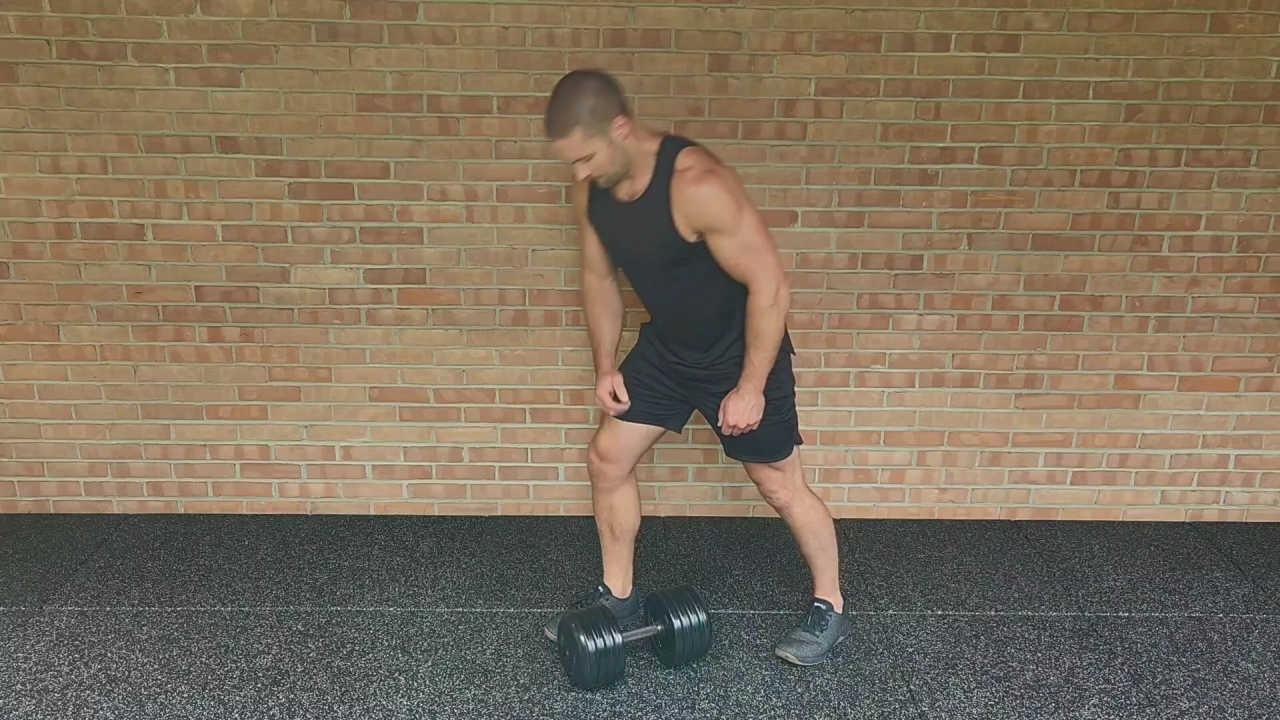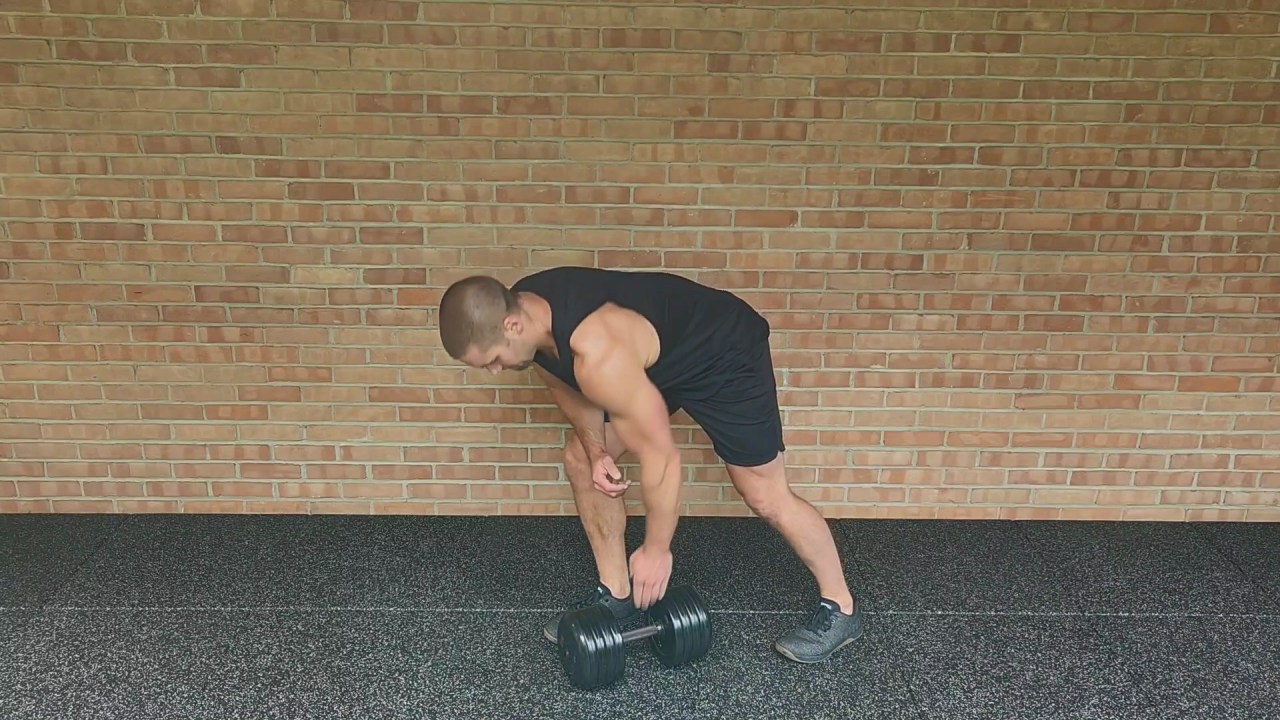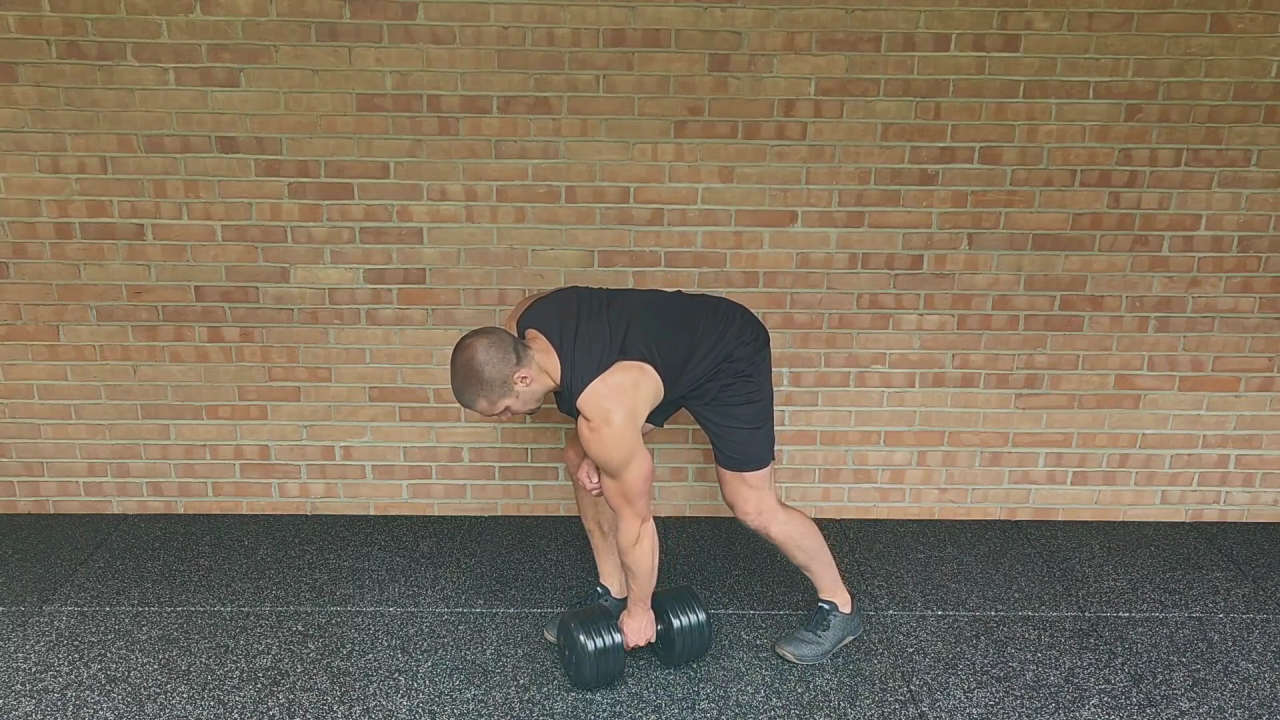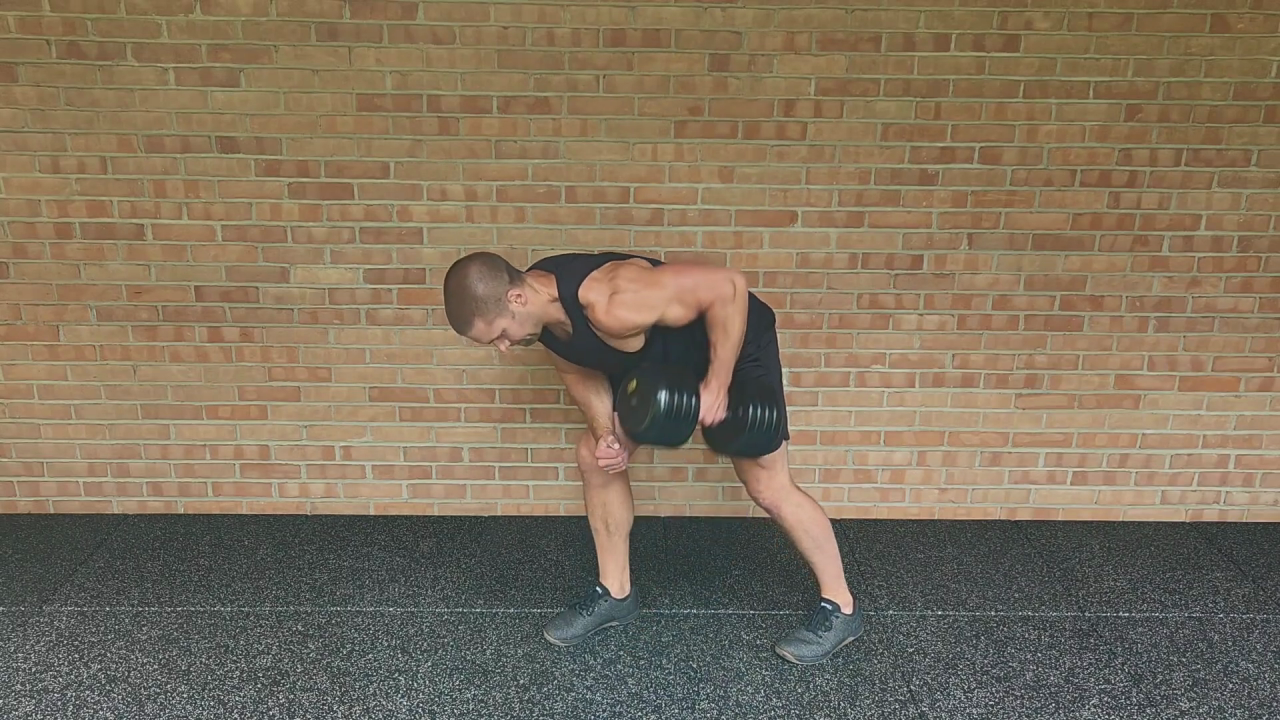
dt=0.7s
person 1, frame 1
left shoulder: (699, 186)
right shoulder: (592, 188)
left elbow: (770, 287)
right elbow: (598, 277)
left wrist: (750, 388)
right wrist: (605, 364)
left hip: (736, 351)
right hip: (665, 346)
left knee: (779, 485)
right knee: (607, 458)
left ankle: (829, 607)
right ankle: (617, 596)
person 1, frame 2
left shoulder: (600, 353)
right shoulder: (519, 306)
left elbow: (661, 458)
right elbow: (566, 383)
left wrist: (656, 549)
right wrist: (598, 449)
left hip: (726, 353)
right hip: (663, 353)
left knee: (765, 496)
right knee: (580, 461)
left ankle: (840, 608)
right ankle: (615, 593)
person 1, frame 3
left shoulder: (605, 408)
right shoulder: (520, 329)
left elbow: (634, 519)
left wrist: (639, 610)
right wrist: (592, 453)
left hip: (729, 357)
right hip: (670, 344)
left knee: (752, 507)
right knee: (580, 459)
left ankle: (839, 608)
right ankle: (612, 592)
person 1, frame 4
left shoulder: (609, 305)
right shoulder: (539, 303)
left elbow: (728, 287)
right elbow: (578, 368)
left wrist: (717, 385)
right wrist: (604, 432)
left hip: (732, 346)
right hip: (658, 356)
left knee: (768, 488)
right knee: (594, 458)
left ankle: (841, 608)
right ankle: (616, 593)
